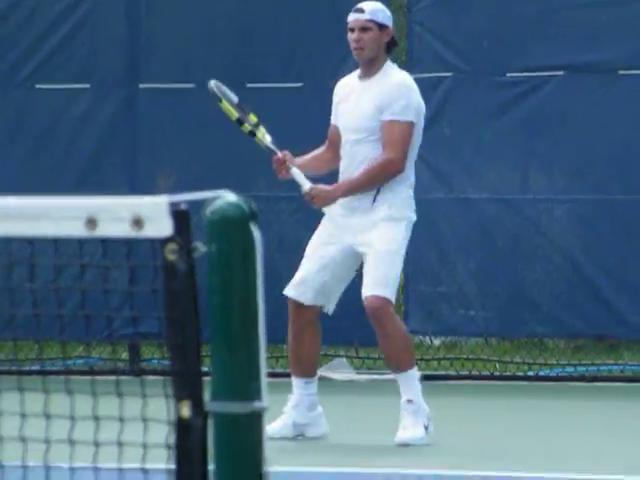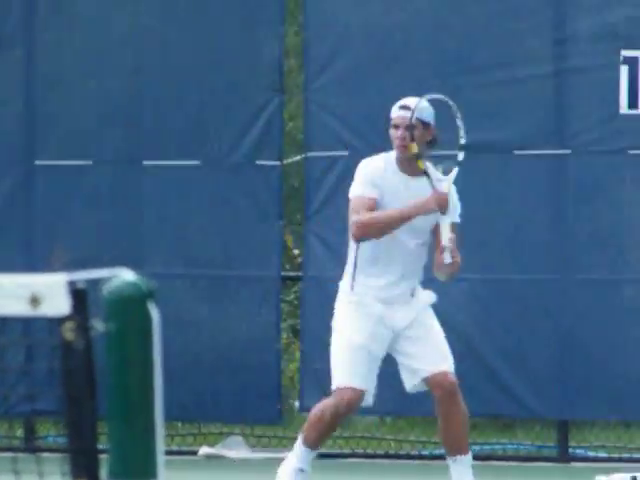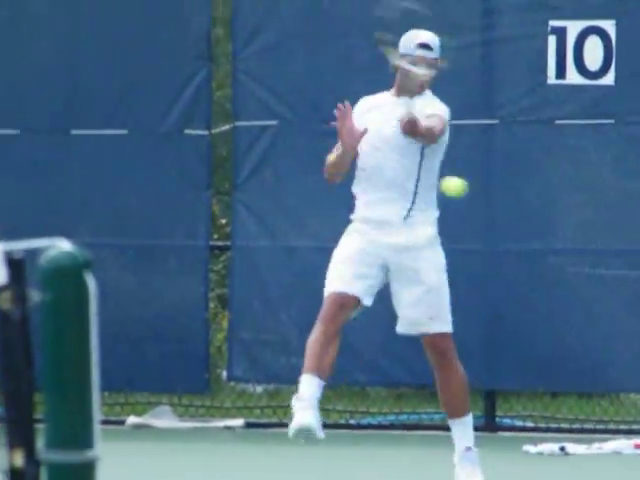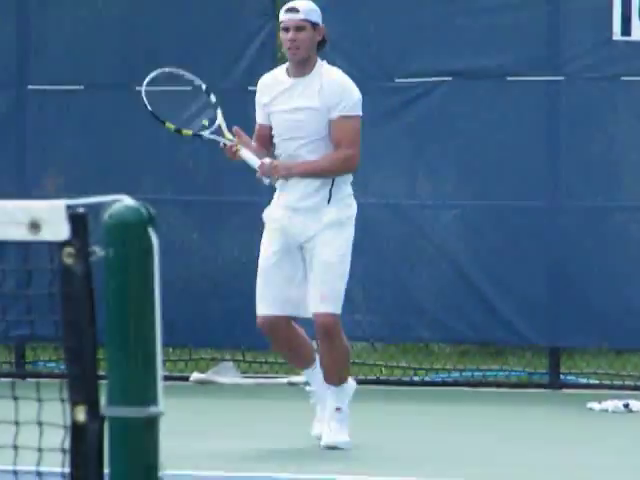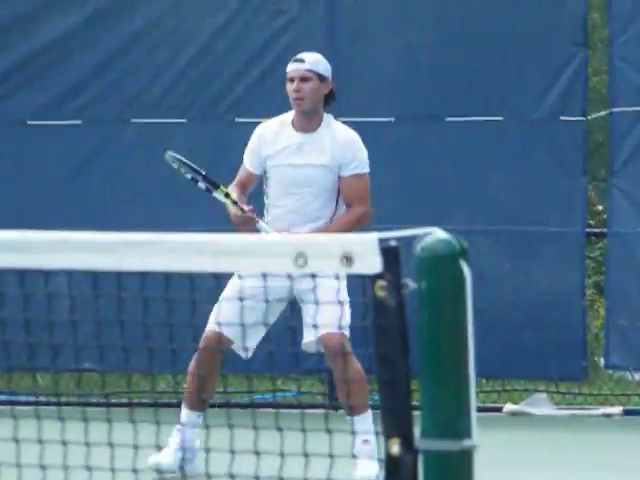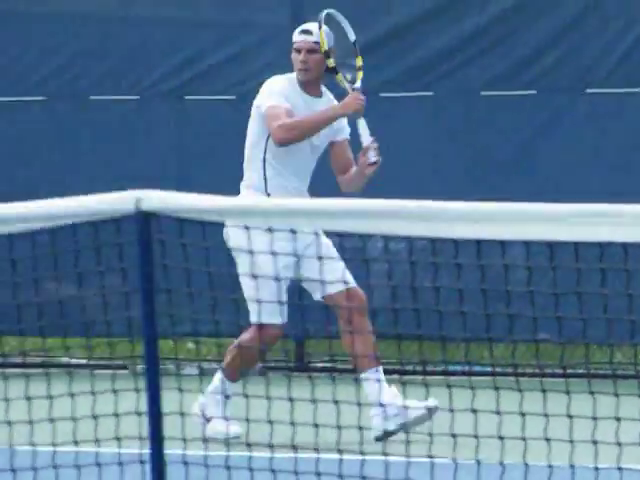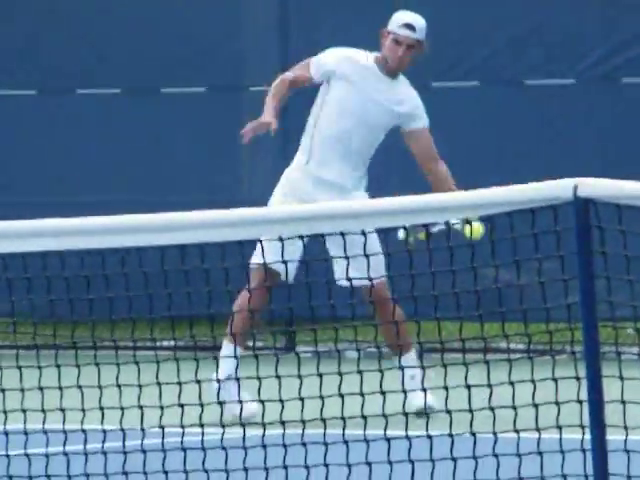
dt=0.7s
person 1, frame 1
left shoulder: (399, 86)
right shoulder: (344, 87)
left elbow: (395, 161)
left wrist: (337, 191)
right wrist: (296, 163)
left hip: (386, 216)
right hip: (343, 218)
left knee: (377, 304)
right knee: (301, 306)
left ankle: (415, 410)
right ankle: (303, 410)
person 1, frame 2
left shoulder: (443, 194)
right shoulder: (370, 170)
left elbow: (444, 260)
right elbow: (359, 229)
left wrist: (448, 263)
right wrist: (417, 207)
left hip: (411, 306)
right hip: (360, 303)
left knee: (445, 386)
right knee: (347, 397)
person 1, frame 3
left shoulder: (435, 110)
right shoulder: (367, 107)
left elbow: (427, 131)
right elbow: (333, 174)
left wrist: (414, 118)
right wrist: (346, 146)
left hip: (416, 239)
right hip: (365, 231)
left knee: (440, 347)
right knee: (335, 308)
right ankle: (305, 413)
person 1, frame 4
left shoulder: (339, 88)
right shoulder: (268, 85)
left elbow: (349, 158)
left wrist: (290, 169)
right wrist: (242, 147)
left hip: (329, 215)
right hip: (283, 216)
left knee: (326, 320)
right knee: (270, 321)
left ankle: (335, 410)
right ankle: (331, 389)
person 1, frame 5
left shoulder: (347, 142)
right shoulder: (266, 133)
left elbow: (360, 211)
right elbow: (238, 188)
right wrist: (237, 211)
left knee: (336, 348)
right knee: (212, 344)
right ankle: (183, 442)
person 1, frame 6
left shoulder: (337, 113)
right shoulder: (277, 88)
left elbow: (347, 179)
right elbow: (281, 134)
left wrist: (364, 168)
right wrist: (339, 109)
left hip: (299, 224)
right hip: (259, 224)
left knee: (352, 303)
right knee: (269, 330)
left ankle: (386, 407)
right ankle: (215, 401)
person 1, frame 7
left shoulder: (407, 99)
right shoulder: (341, 60)
left elbow: (432, 163)
right elbow: (283, 82)
right wrist: (269, 114)
left hip: (347, 196)
right hip: (300, 184)
left knee: (378, 294)
right knee: (261, 277)
left ankle: (413, 380)
right ankle: (228, 374)
